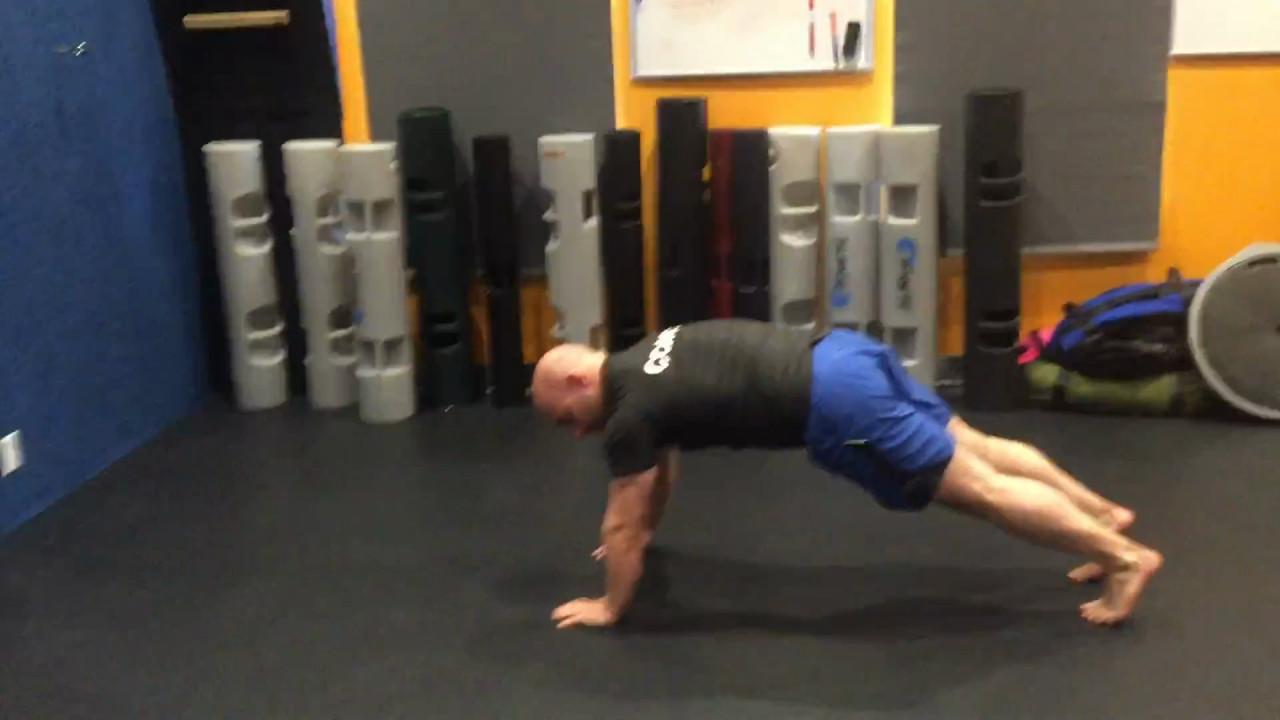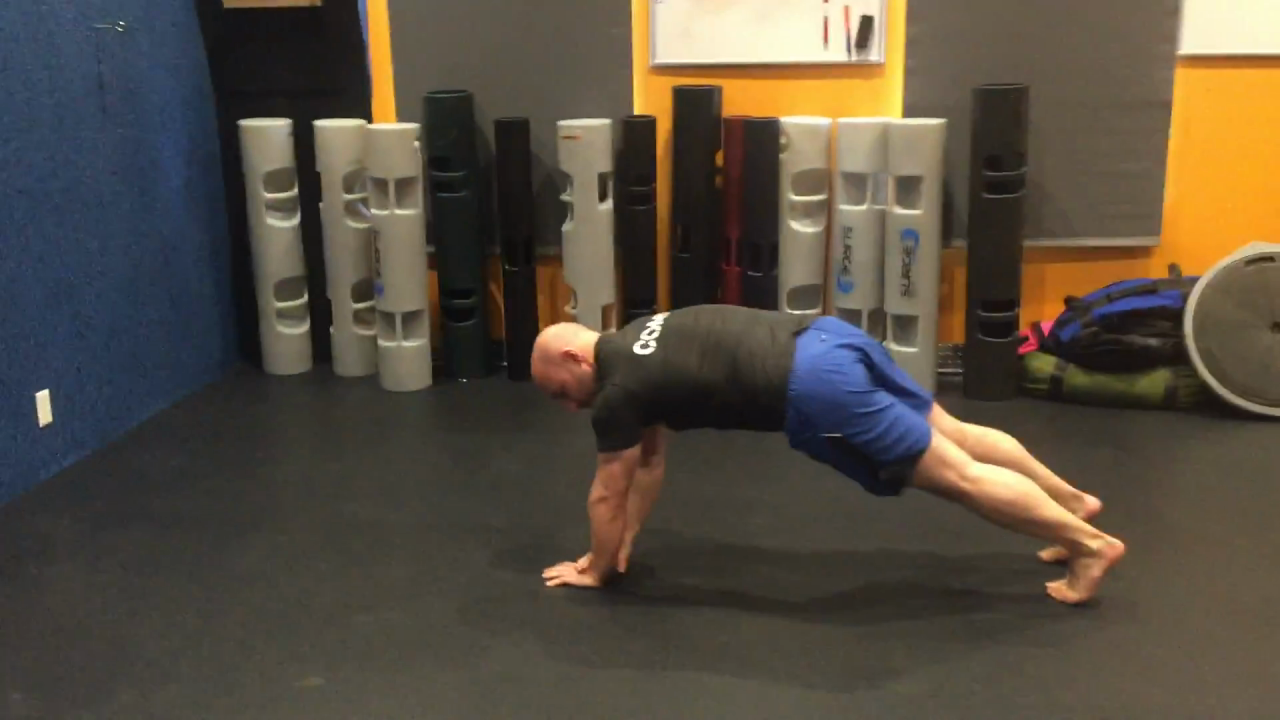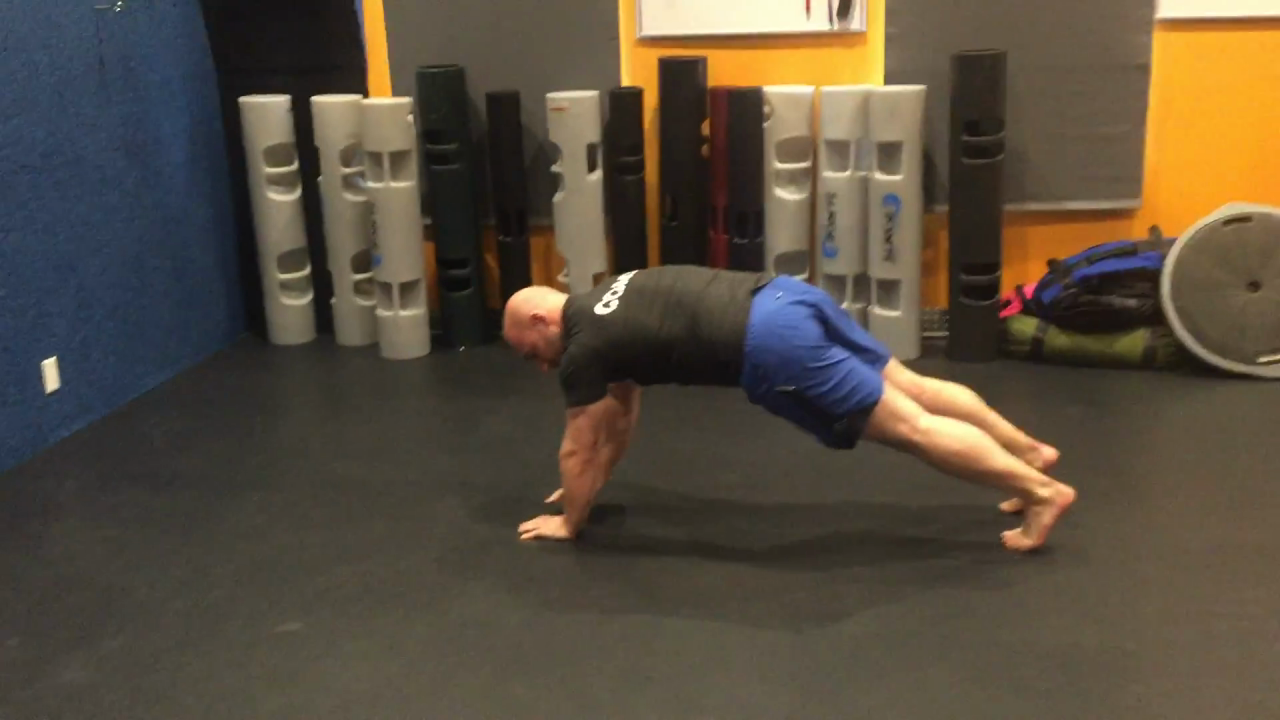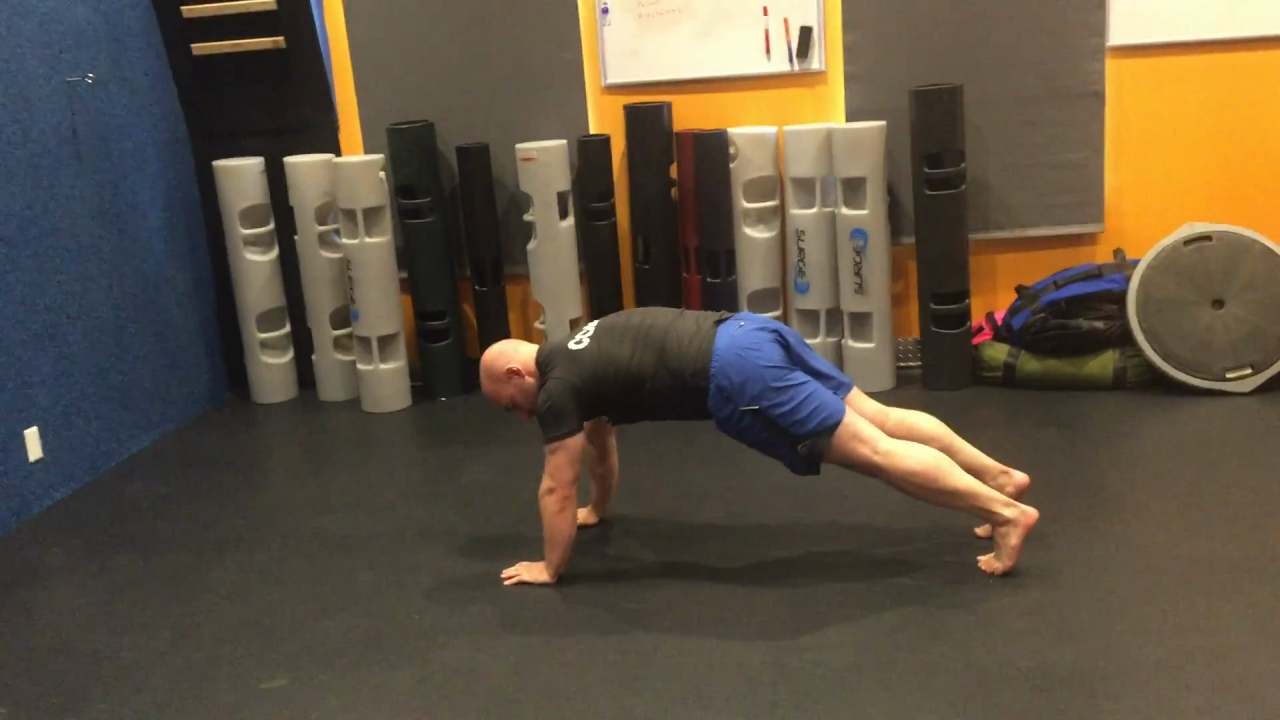
dt=0.5s
person 1, frame 1
left shoulder: (631, 410)
right shoulder: (644, 363)
left elbow: (623, 521)
right elbow: (661, 467)
left wrist: (610, 608)
right wrist: (641, 534)
left hip: (836, 404)
right hip: (842, 354)
left knee: (977, 487)
right knee: (974, 449)
left ankle: (1126, 560)
right ankle: (1106, 516)
person 1, frame 2
left shoulder: (619, 388)
right shoulder: (638, 346)
left elbow: (608, 494)
right elbow: (650, 460)
left wrist: (596, 571)
right wrist: (624, 543)
left hip: (814, 391)
right hip: (827, 340)
left knee: (956, 475)
right knee: (954, 435)
left ankle: (1091, 544)
right ankle: (1076, 503)
person 1, frame 3
left shoulder: (584, 348)
right shoulder: (607, 308)
left elbow: (576, 448)
right elbow: (623, 401)
left wrist: (569, 523)
right wrist: (595, 478)
left hip: (771, 346)
right hip: (784, 298)
left knee: (910, 427)
right knee: (912, 390)
left ankle: (1041, 493)
right ankle: (1031, 453)
person 1, frame 4
left shoulder: (559, 387)
right shoulder: (582, 360)
left elbow: (557, 488)
right elbow: (601, 438)
left wrist: (549, 568)
right wrist: (599, 509)
left hip: (736, 372)
right hip: (748, 333)
left knee: (872, 449)
right knee: (878, 418)
left ankle: (1007, 513)
right ankle: (1002, 478)
